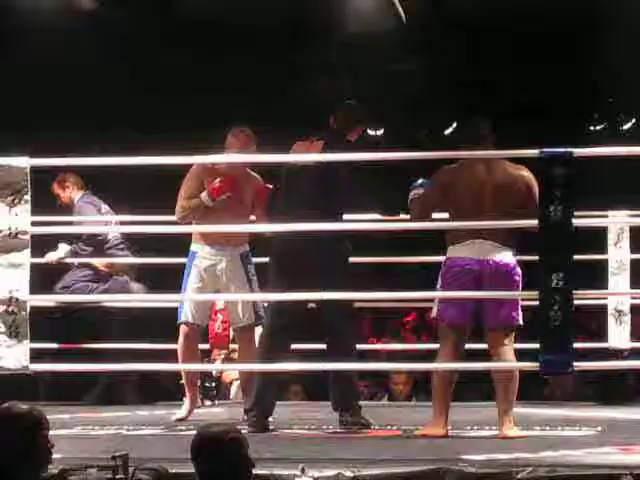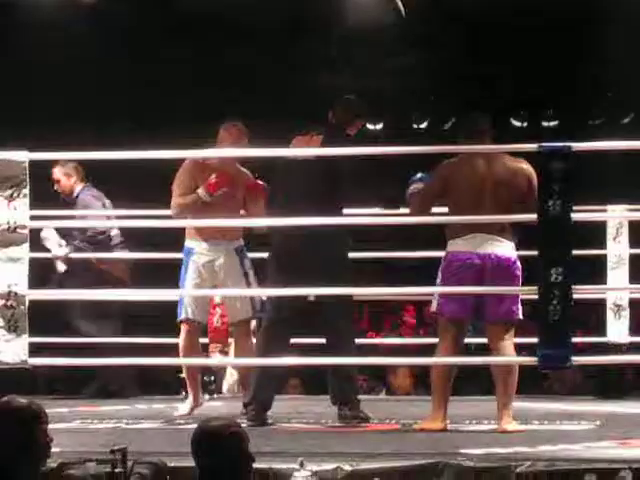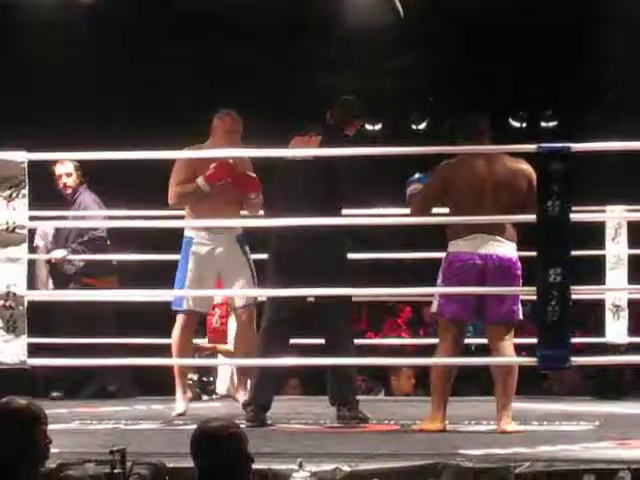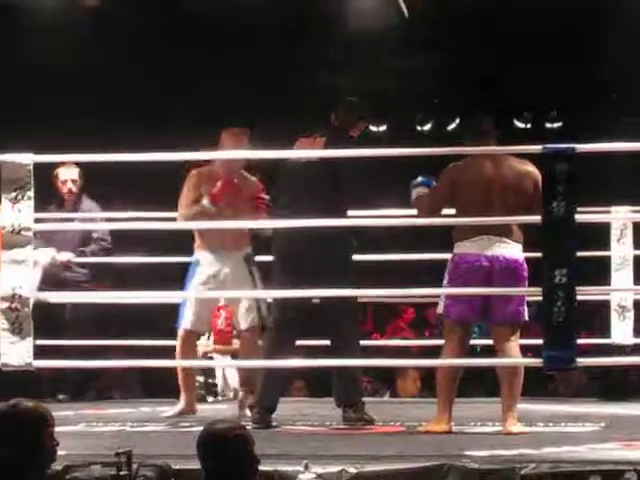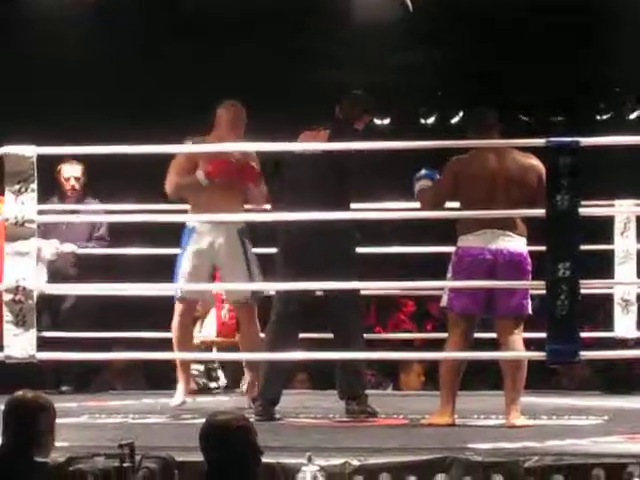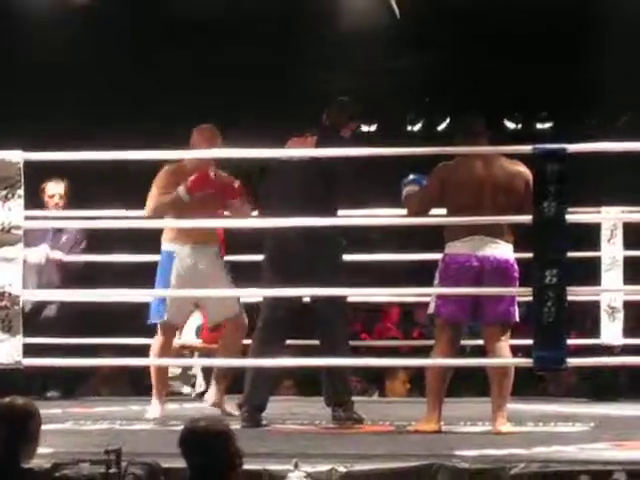
dt=0.2s
person 1, frame 1
left shoulder: (296, 150)
right shoulder: (346, 154)
left elbow: (275, 206)
left hip: (286, 249)
right hip: (324, 250)
left knee: (275, 332)
right knee: (340, 332)
left ankle: (258, 412)
right ankle: (348, 410)
person 1, frame 2
left shoulder: (296, 145)
right shoulder: (345, 148)
left elbow: (273, 201)
left hip: (286, 244)
right hip: (324, 245)
left knee: (275, 325)
right knee: (339, 326)
left ankle: (257, 405)
right ankle: (347, 404)
person 1, frame 3
left shoulder: (294, 145)
right shoulder: (343, 149)
left elbow: (271, 201)
left hip: (285, 244)
right hip: (322, 245)
left knee: (274, 326)
right knee: (338, 327)
left ankle: (257, 406)
right ankle: (346, 405)
person 1, frame 4
left shoulder: (298, 147)
right shoulder: (347, 151)
left elbow: (276, 203)
left hip: (290, 246)
right hip: (327, 247)
left knee: (280, 329)
right knee: (343, 328)
left ankle: (262, 408)
right ankle: (351, 406)
person 1, frame 5
left shoulder: (302, 140)
right shoulder: (351, 143)
left elbow: (278, 198)
left hip: (294, 239)
right hip: (330, 239)
left knee: (283, 321)
right knee: (346, 322)
left ankle: (265, 400)
right ankle: (354, 398)
person 1, frame 6
left shoulder: (290, 147)
right shoulder: (338, 149)
left elbow: (264, 203)
left hip: (280, 245)
right hip: (317, 246)
left knee: (270, 327)
right knee: (333, 328)
left ankle: (251, 407)
right ankle: (341, 405)
person 2, frame 1
left shoulder: (449, 175)
right shoulder: (520, 175)
left elbow: (418, 215)
right elbow: (538, 222)
left wrist: (417, 196)
left hip: (461, 259)
right hip: (502, 260)
left knee: (449, 342)
right knee: (502, 343)
left ankle: (439, 421)
right ankle: (506, 422)
person 2, frame 2
left shoulder: (449, 169)
right shoulder: (520, 169)
left elbow: (417, 209)
right elbow: (537, 214)
left wrist: (415, 191)
left hip: (461, 252)
right hip: (503, 254)
left knee: (449, 337)
right knee: (502, 337)
left ankle: (438, 415)
right ankle: (506, 416)
person 2, frame 3
left shoulder: (449, 169)
right shoulder: (521, 169)
left elbow: (418, 209)
right elbow: (537, 214)
left wrist: (414, 192)
left hip: (462, 254)
right hip: (503, 254)
left knee: (449, 337)
right knee: (502, 338)
left ankle: (437, 416)
right ankle: (505, 417)
person 2, frame 4
left shoulder: (456, 171)
right shoulder: (527, 171)
left elbow: (427, 212)
left wrist: (419, 194)
left hip: (469, 254)
right hip: (510, 256)
left knee: (454, 338)
right knee: (508, 339)
left ankle: (443, 417)
right ankle: (510, 418)
person 2, frame 5
left shoulder: (460, 165)
right shoulder: (531, 165)
left elbow: (430, 205)
right elbow: (546, 210)
left wrist: (423, 186)
left hip: (472, 248)
right hip: (514, 249)
left knee: (458, 331)
right knee: (512, 333)
left ankle: (446, 410)
right ankle: (514, 411)
person 2, frame 6
left shoulder: (447, 171)
right shoulder: (518, 171)
left elbow: (416, 211)
left wrist: (411, 191)
left hip: (460, 255)
right hip: (500, 256)
left knee: (445, 338)
right knee: (498, 339)
left ankle: (432, 417)
right ankle: (500, 418)
person 3, frame 1
left shoulder: (254, 181)
right shoulder: (201, 171)
right elbow: (180, 213)
left wrist: (266, 206)
right wrist: (211, 196)
left hip: (237, 258)
right hip: (202, 256)
left knee: (246, 331)
right knee: (187, 331)
left ankle: (249, 399)
right ankle: (191, 398)
person 3, frame 2
left shoulder: (244, 176)
right shoulder: (193, 167)
left elbow: (257, 220)
right elbow: (176, 210)
left wrist: (259, 202)
right wrist: (207, 191)
left hip: (232, 251)
right hip: (198, 252)
left knee: (243, 326)
right knee: (188, 326)
right ankle: (193, 395)
person 3, frame 3
left shoulder: (241, 164)
right shoulder: (191, 157)
left elbow: (253, 210)
right elbow: (174, 199)
left wrist: (253, 192)
right wrist: (207, 181)
left hip: (232, 241)
right hip: (198, 242)
left knee: (247, 314)
right knee: (185, 318)
left ankle: (243, 384)
right ankle: (181, 392)
person 3, frame 4
left shoulder: (252, 184)
right shoulder: (199, 178)
right elbow: (183, 219)
left wrist: (263, 213)
right wrist: (212, 201)
left hip: (240, 262)
right hip: (205, 262)
left knee: (250, 333)
right knee: (186, 334)
left ankle: (247, 396)
right ankle: (187, 398)
person 3, frame 5
left shoulder: (246, 156)
right shoulder: (194, 149)
left elbow: (260, 203)
right elbow: (171, 189)
left wrist: (256, 182)
right wrist: (205, 175)
left hip: (232, 233)
right hip: (199, 233)
left knee: (247, 308)
right knee: (184, 307)
left ankle: (253, 379)
right ankle: (184, 382)
person 3, frame 6
left shoulder: (221, 178)
right shoulder: (172, 173)
left elbow: (244, 218)
right elbow: (152, 210)
left wrist: (238, 200)
right wrist: (186, 191)
left hip: (210, 257)
right hip: (177, 257)
left knee: (237, 323)
right knee: (166, 329)
left ankle: (217, 392)
right ankle: (157, 398)
person 4, frame 1
left shoulder: (84, 206)
right shoulder: (97, 205)
left elbow: (95, 236)
left wrist: (66, 252)
right wrist: (68, 251)
left hip: (108, 261)
left knee: (65, 287)
person 4, frame 2
left shoulder: (87, 198)
right shoulder: (81, 200)
left elbow: (99, 233)
left wrist: (69, 250)
right wrist: (61, 244)
left hip: (105, 267)
right hip: (104, 268)
right knee: (108, 325)
person 4, frame 3
left shoulder: (88, 202)
right shoulder: (71, 204)
left elbow: (97, 236)
right elbow: (61, 239)
left wrist: (66, 251)
right wrist: (47, 244)
left hip: (90, 278)
right hip: (77, 278)
person 4, frame 4
left shoulder: (91, 209)
right shoulder: (51, 211)
left elbow: (104, 245)
right elbow: (39, 242)
left wrist: (75, 255)
left hip: (82, 285)
right hip: (52, 285)
left knee: (75, 336)
right knee: (49, 335)
left ankle: (70, 385)
person 4, frame 5
left shoulder: (93, 208)
right shoulder: (49, 205)
left elbow: (102, 244)
right elbow: (37, 236)
left wrist: (78, 248)
left hip: (80, 281)
right hip: (51, 279)
left knee: (73, 327)
right knee: (46, 326)
left ankle: (72, 377)
right ankle: (52, 377)
person 4, frame 6
left shoulder: (74, 227)
right shoulder: (31, 225)
left elbow: (81, 260)
left wrist: (64, 258)
right wrist: (27, 254)
left ankle: (56, 382)
right ankle: (37, 384)
